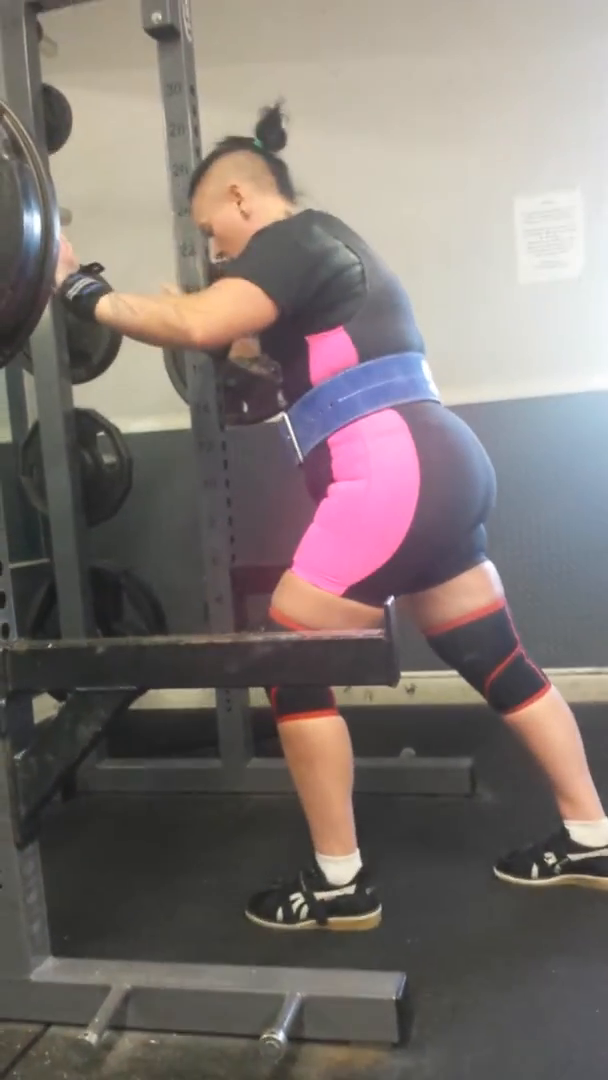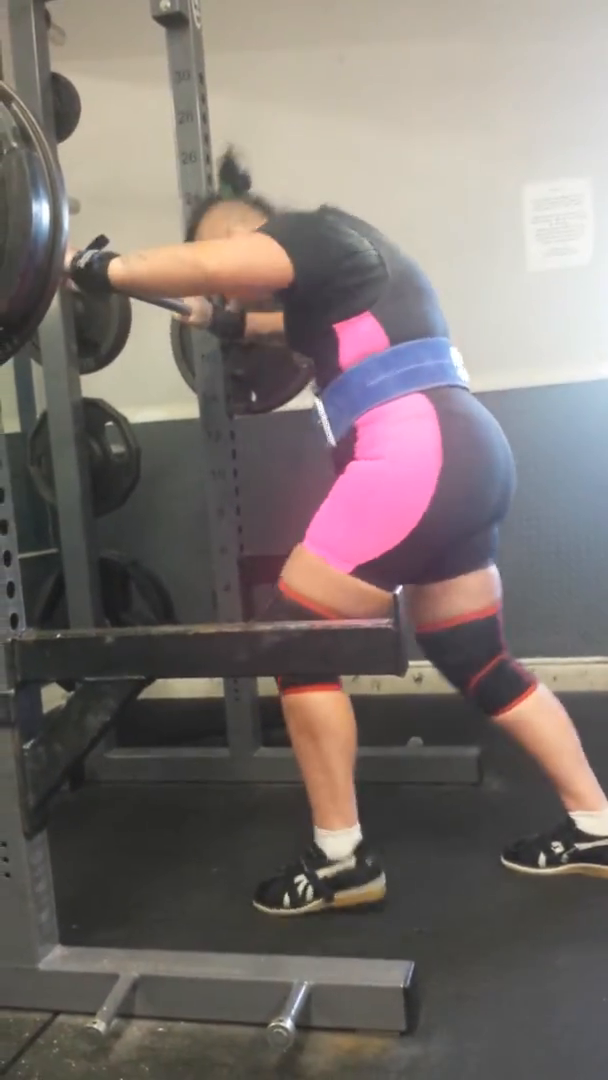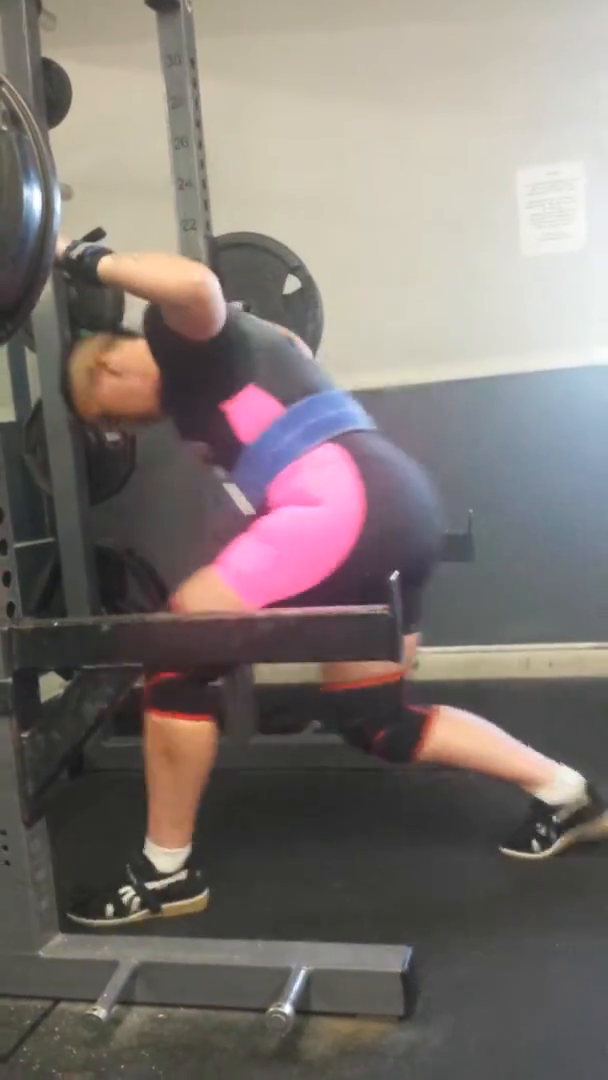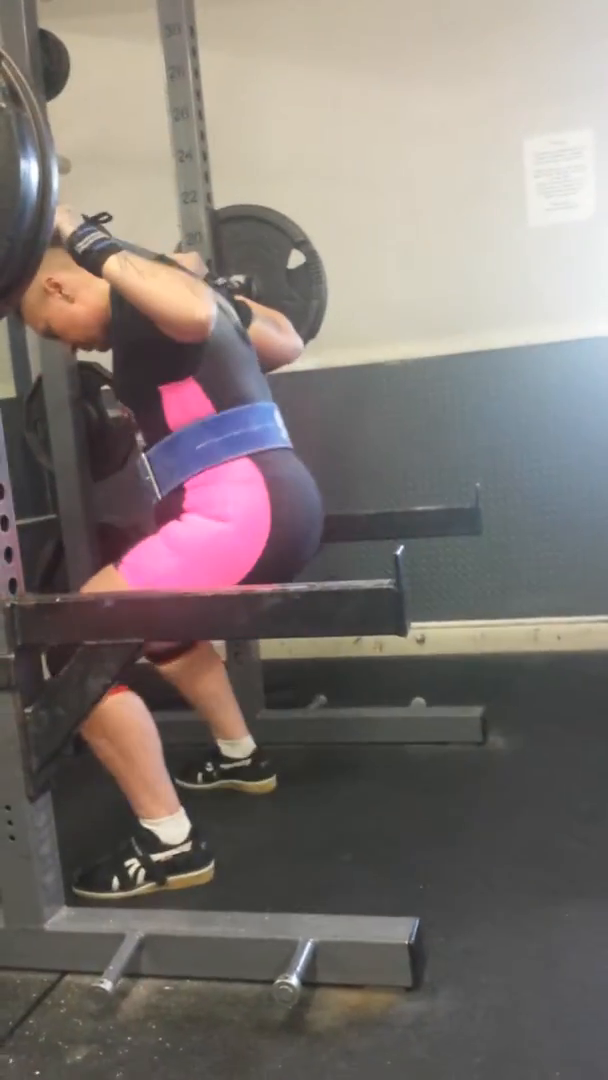
dt=0.5s
person 1, frame 1
left shoulder: (292, 239)
right shoulder: (325, 245)
left elbow: (200, 325)
left wrist: (83, 293)
right wrist: (223, 332)
left hip: (389, 476)
right hip: (441, 467)
right knee: (495, 661)
left ankle: (339, 883)
person 1, frame 2
left shoulder: (316, 232)
right shoulder: (335, 255)
left elbow: (213, 264)
left wrist: (97, 268)
right wrist: (233, 324)
left hip: (415, 456)
right hip: (466, 454)
right knee: (475, 661)
left ankle: (342, 861)
person 1, frame 3
left shoulder: (185, 345)
right shoulder: (217, 363)
left elbow: (194, 285)
right elbow: (288, 349)
left wrist: (90, 262)
left hip: (339, 506)
right hip: (393, 506)
right knee: (374, 719)
left ankle: (166, 872)
person 1, frame 4
left shoulder: (141, 301)
right shoulder: (170, 288)
left elbow: (193, 315)
right elbow: (288, 342)
left wrist: (95, 246)
right wrist: (220, 287)
left hip: (241, 514)
right hip: (280, 501)
left ankle: (170, 843)
right ankle: (240, 757)
